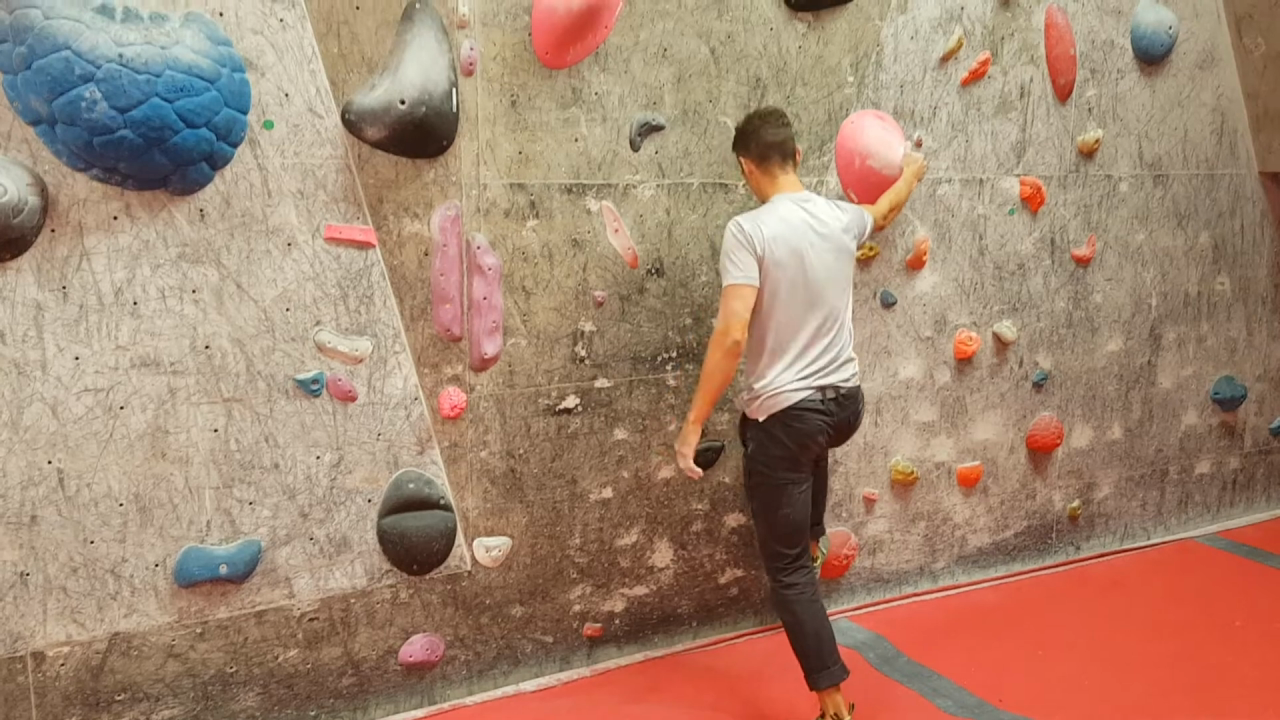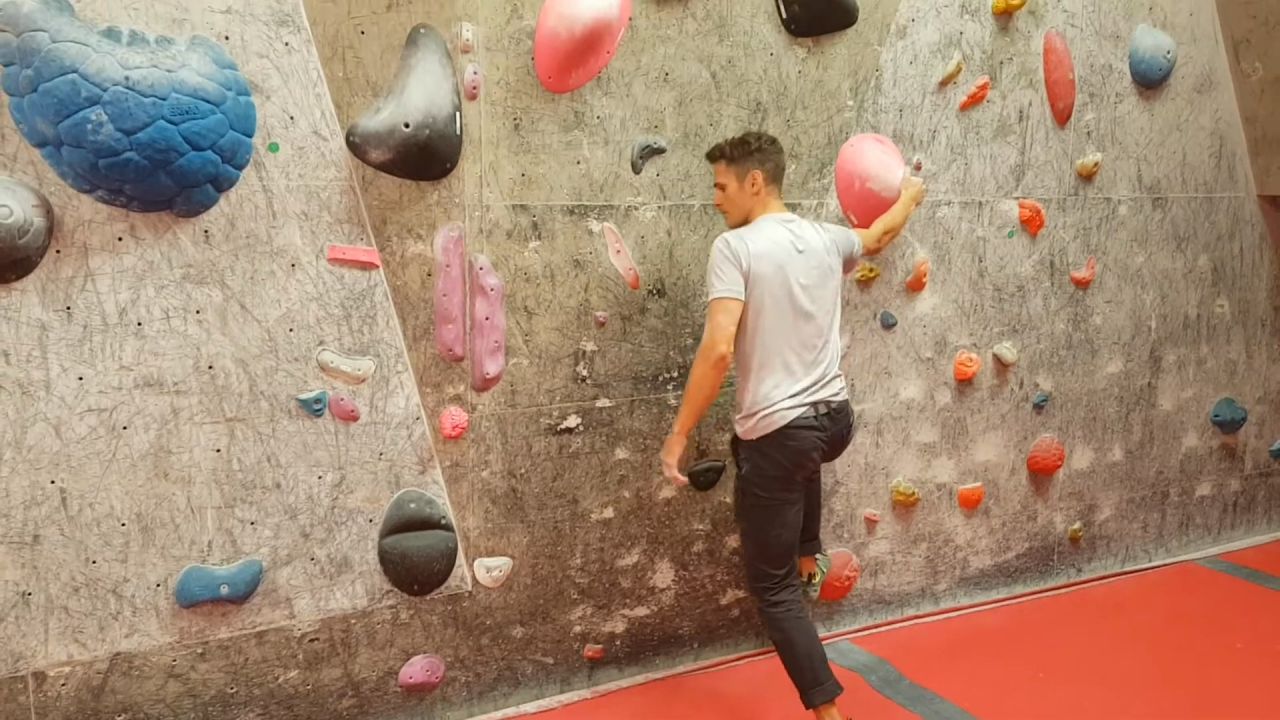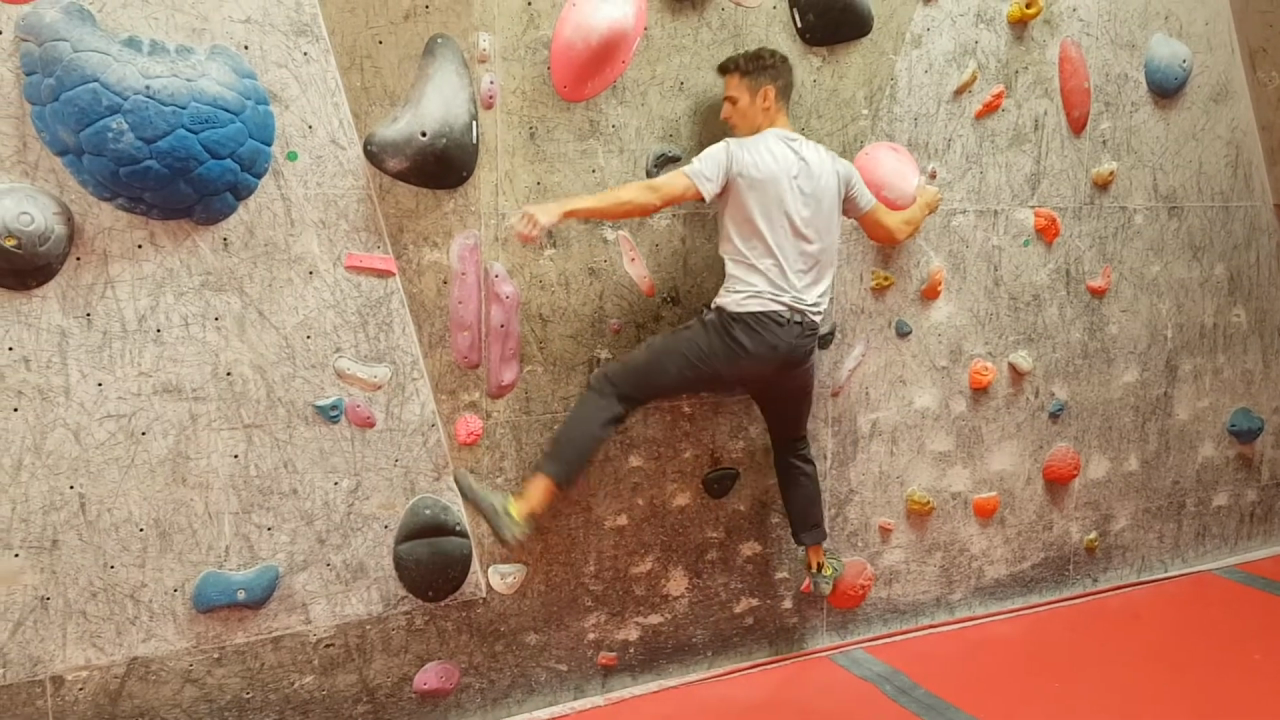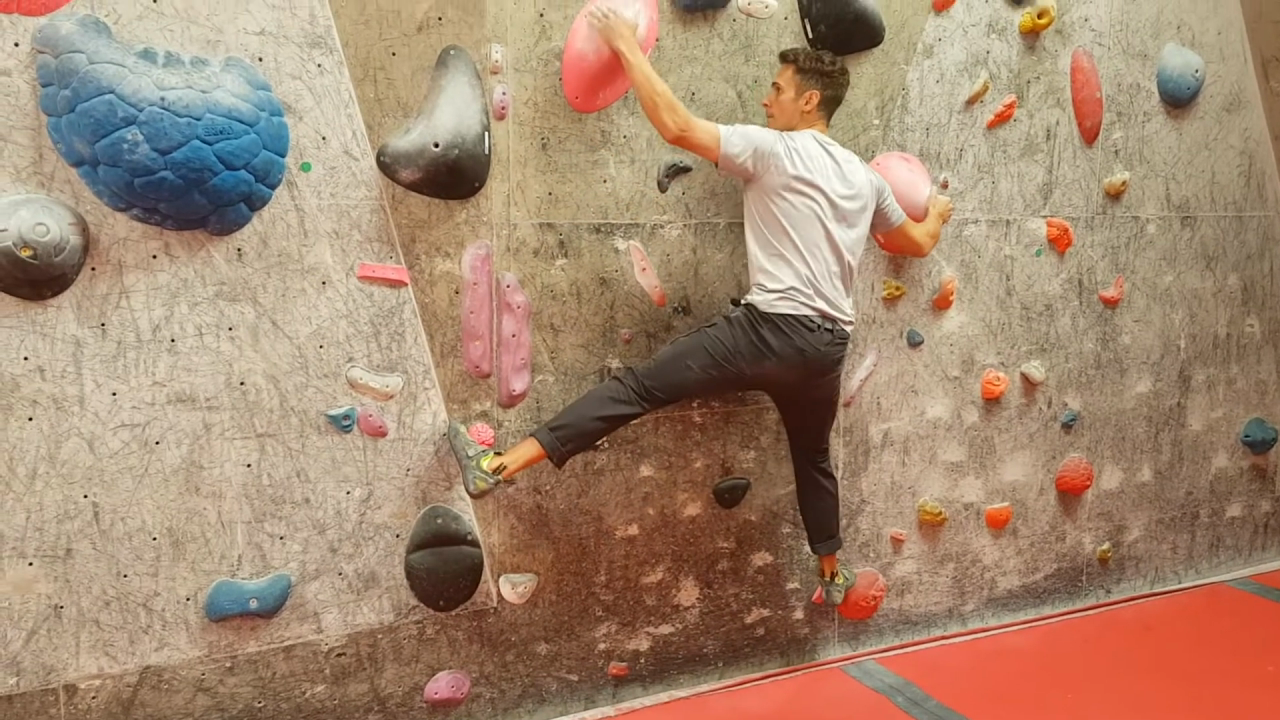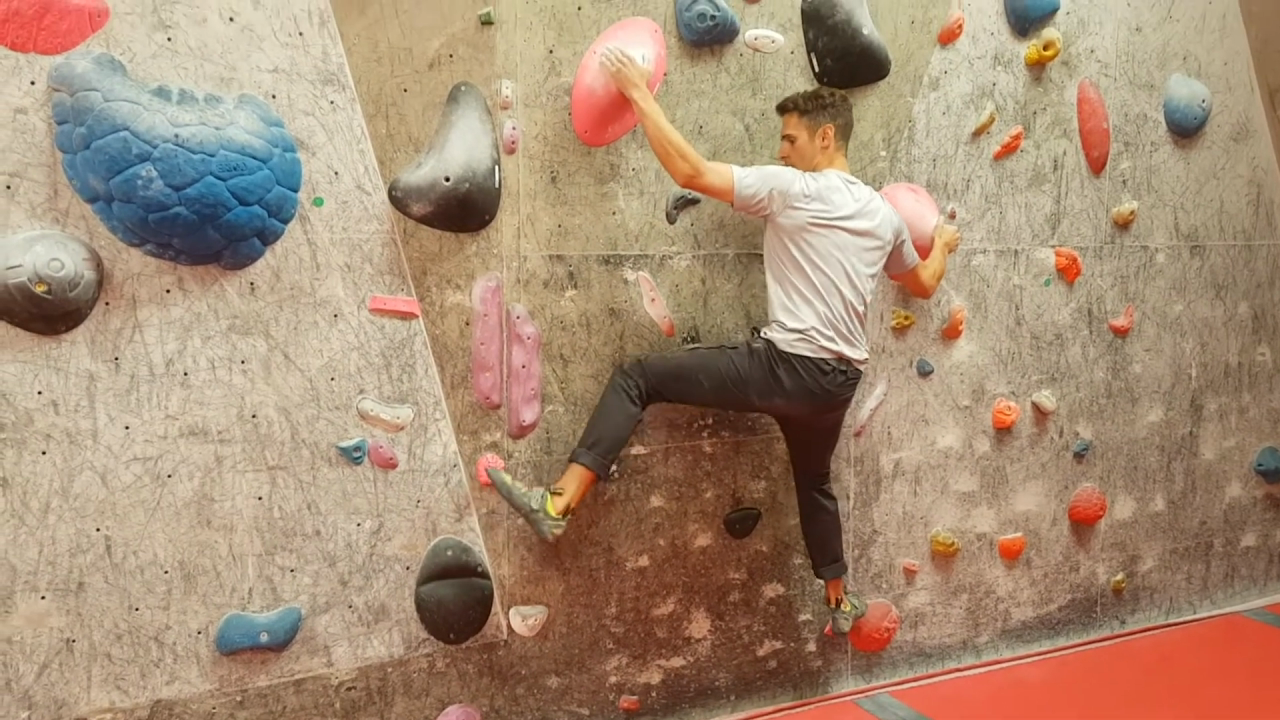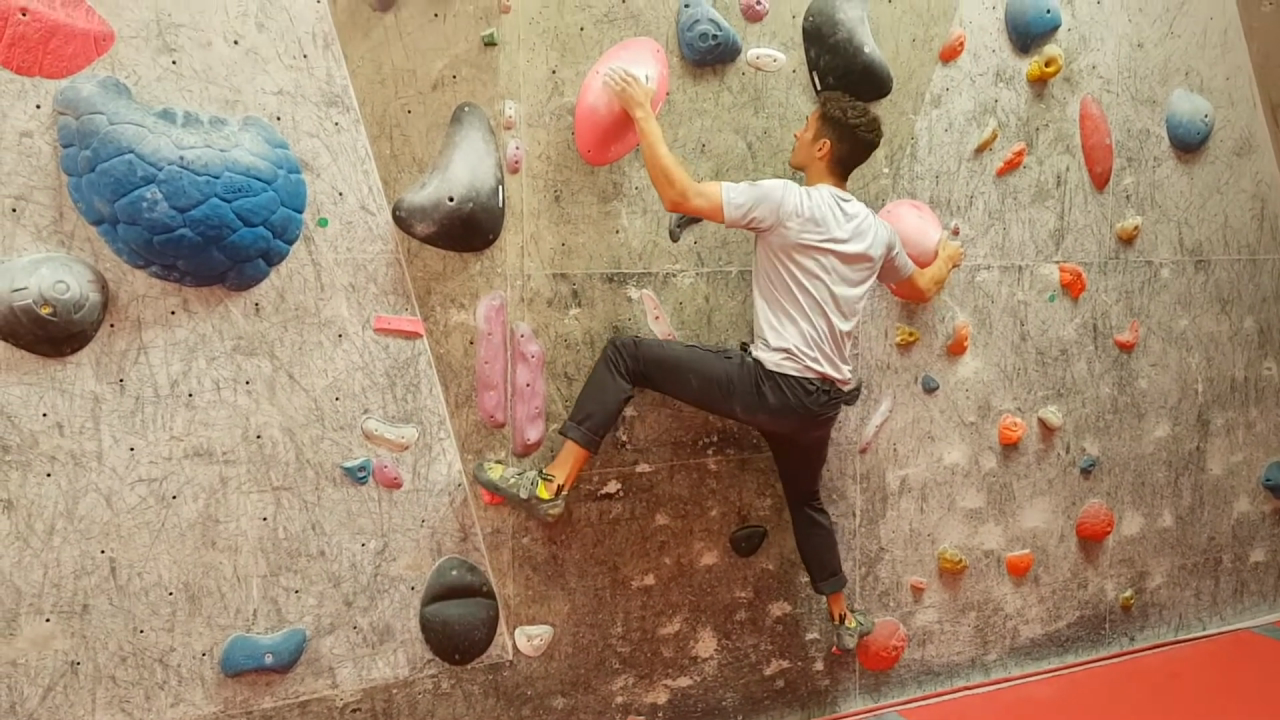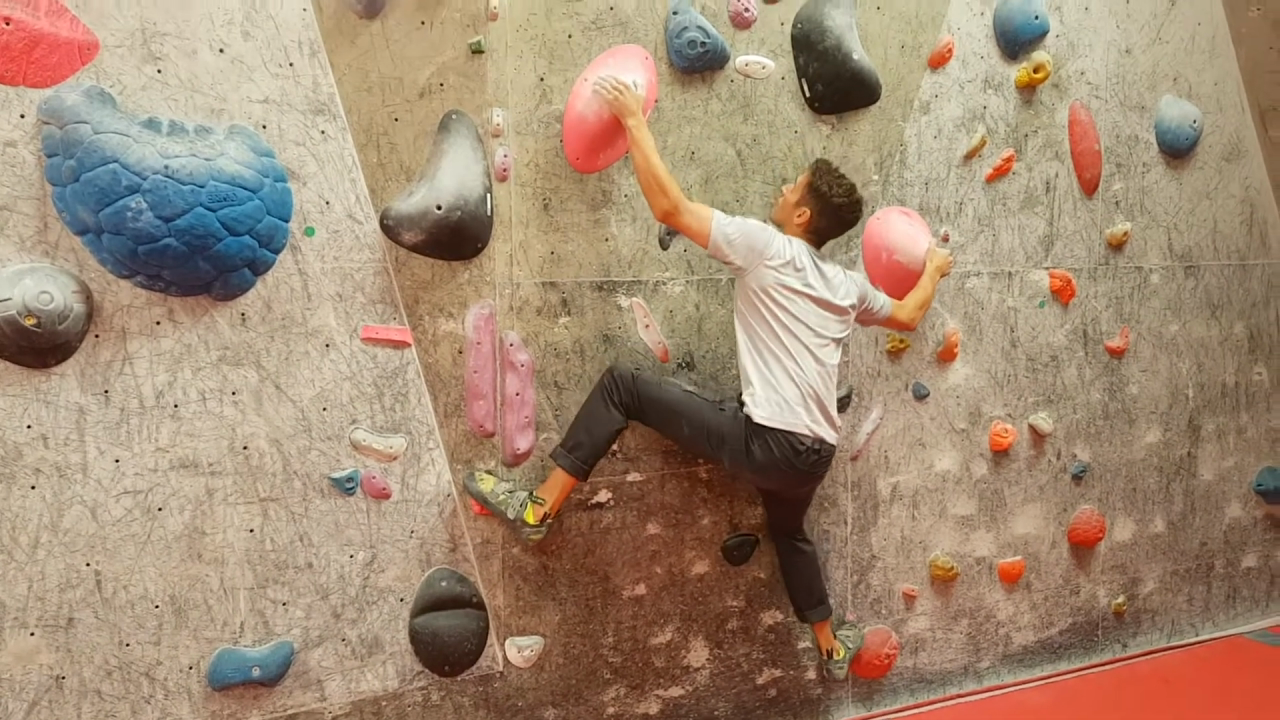
dt=0.7s
person 1, frame 1
left shoulder: (748, 231)
right shoulder: (843, 218)
left elbow: (732, 335)
right elbow: (884, 211)
left wrist: (693, 423)
right wrist: (910, 173)
left hip: (782, 415)
right hip: (845, 403)
left knee: (787, 570)
right ankle: (813, 535)
person 1, frame 2
left shoulder: (734, 247)
right shoulder: (824, 238)
left elbow: (719, 346)
right elbow: (878, 235)
left wrist: (679, 435)
right wrist: (909, 197)
left hip: (775, 433)
right hip: (836, 419)
left knee: (772, 588)
right ankle: (809, 558)
person 1, frame 3
left shoulder: (735, 155)
right shoulder: (834, 167)
left elbow: (654, 195)
right elbow: (893, 231)
left wrist: (561, 207)
right wrist: (923, 205)
left hip: (741, 328)
right hip: (797, 338)
left knee: (609, 389)
right knee: (792, 449)
left ankle: (521, 512)
right ankle: (819, 566)
person 1, frame 4
left shoulder: (771, 149)
right shoulder: (866, 177)
left elbow: (677, 126)
right elbow: (918, 243)
left wrist: (628, 47)
right wrist: (937, 213)
left hip: (769, 330)
right hip: (826, 345)
left knee: (636, 387)
right knee: (813, 458)
left ankle: (497, 465)
right ankle: (833, 573)
person 1, frame 5
left shoulder: (790, 188)
right shoulder: (884, 214)
left elbow: (690, 171)
right elbow: (924, 283)
left wrist: (638, 94)
right wrist: (942, 245)
left hip: (784, 366)
right hip: (837, 381)
left knee: (636, 376)
right knee: (814, 482)
left ankle: (558, 504)
right ankle: (840, 602)
person 1, frame 6
left shoulder: (785, 201)
right shoulder: (876, 230)
left elbow: (678, 195)
right elbow: (921, 288)
left wrist: (642, 113)
right wrist: (946, 258)
left hip: (770, 384)
right hip: (823, 399)
left knee: (625, 354)
right knee: (806, 499)
left ankle: (552, 483)
right ankle: (844, 618)
person 1, frame 7
left shoulder: (768, 248)
right shoulder: (848, 285)
left elbow: (669, 206)
right elbow: (906, 315)
left wrist: (634, 121)
right wrist: (933, 271)
left hip: (763, 441)
right hip: (813, 454)
left knee: (622, 385)
right knee: (788, 532)
left ankle: (538, 509)
right ankle: (831, 647)
